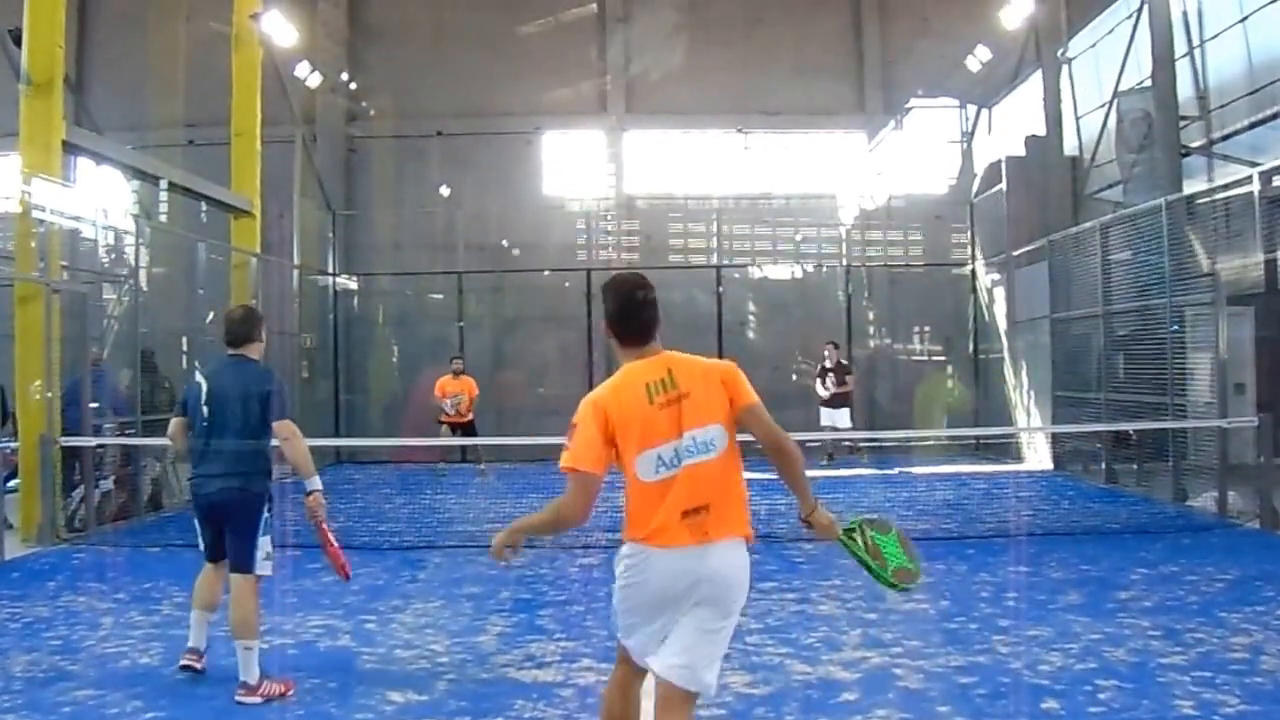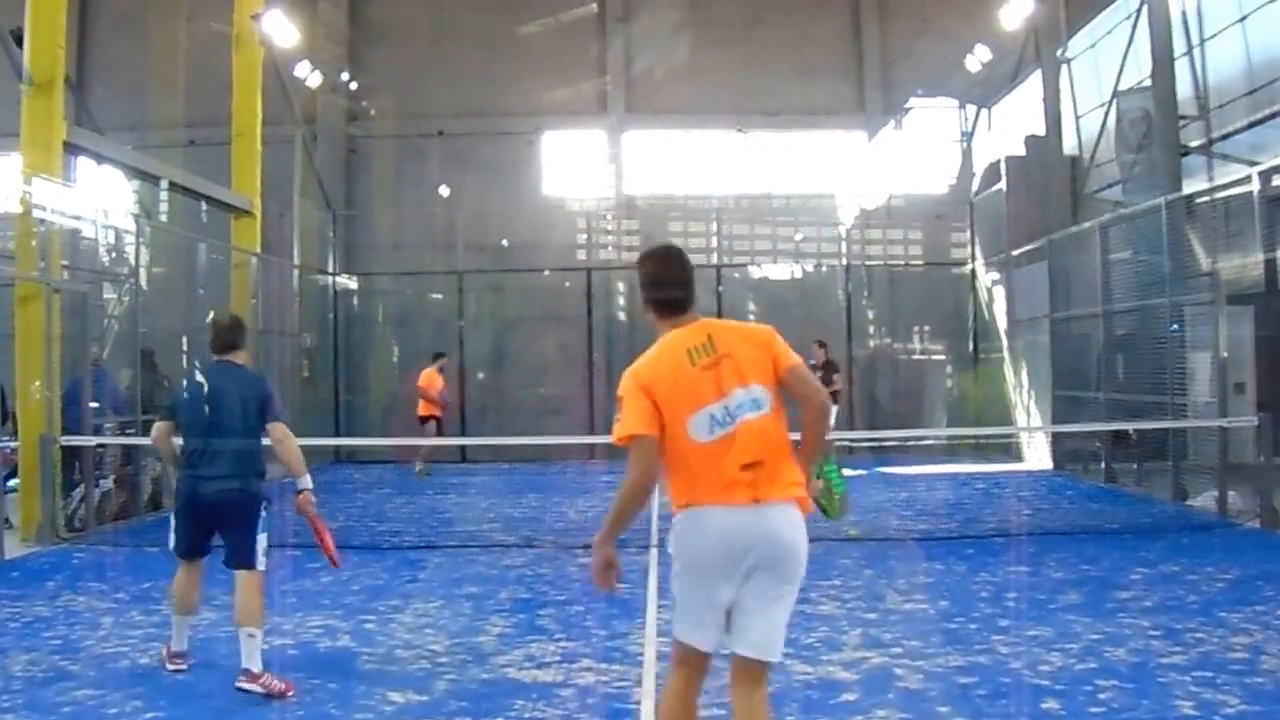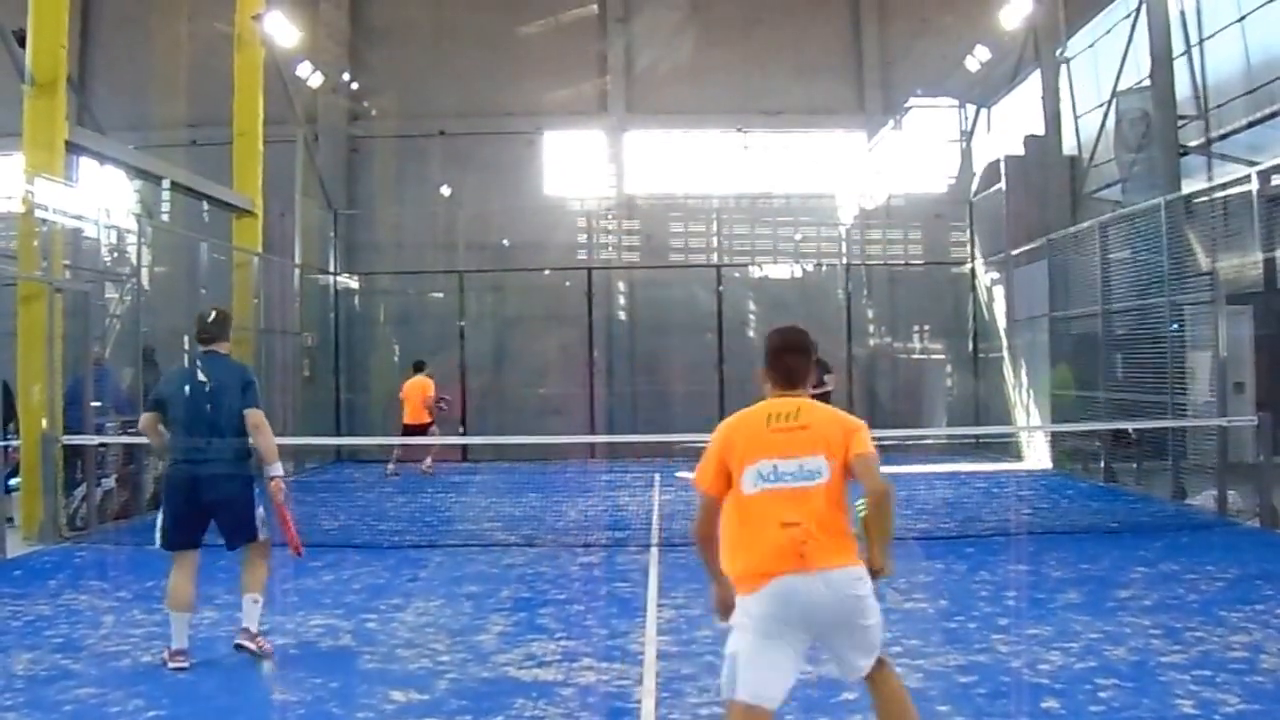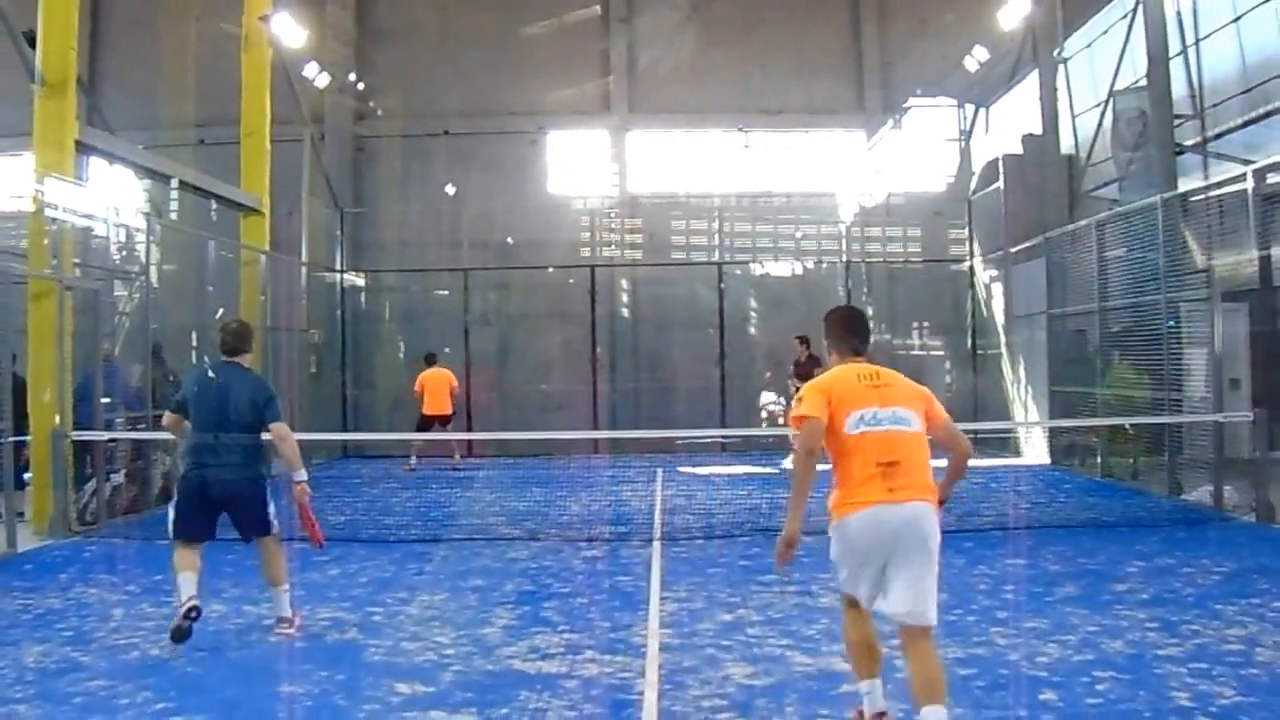
dt=0.3s
person 1, frame 1
left shoulder: (600, 404)
right shoulder: (720, 373)
left elbow: (576, 509)
right elbow: (779, 445)
left wrist: (516, 531)
right wrist: (810, 509)
left hip: (653, 558)
right hip: (723, 556)
left knee: (629, 663)
person 1, frame 2
left shoulder: (642, 375)
right shoulder: (758, 336)
left elbow: (643, 477)
right elbow: (817, 402)
left wrist: (604, 542)
right wrist: (803, 468)
left hip: (706, 525)
right hip: (781, 521)
left knee: (688, 663)
right knee: (750, 680)
person 1, frame 3
left shoulder: (729, 432)
right shoulder: (843, 425)
left elbow: (703, 527)
right elbow: (878, 489)
left wrist: (721, 585)
right wrist: (877, 554)
left hip: (768, 591)
right hip: (839, 578)
right knee: (876, 670)
person 1, frame 4
left shoulder: (821, 386)
right shoulder: (913, 388)
left elbow: (809, 445)
right elbow: (961, 449)
left wrist: (794, 520)
right wrist: (942, 492)
left hip: (860, 517)
right hip: (917, 514)
left knee: (855, 604)
right knee: (918, 639)
person 2, frame 1
left shoulder: (201, 379)
right shoulder: (264, 379)
left elbow: (175, 432)
right elbow: (287, 436)
right wrist: (313, 486)
left hip: (204, 488)
right hip: (246, 490)
left knee: (216, 563)
right knee: (245, 580)
left ankle: (195, 647)
right ankle: (250, 681)
person 2, frame 2
left shoulder: (189, 384)
right shoulder: (255, 384)
left elbow: (158, 435)
right elbow: (280, 437)
left wrist: (181, 465)
right wrist: (304, 484)
left hip: (193, 489)
right hip: (242, 491)
left knee: (189, 565)
right knee: (248, 577)
left ankle: (177, 651)
right ankle: (252, 670)
person 2, frame 3
left shoulder: (173, 378)
right shoulder: (240, 374)
left elbow: (147, 424)
right elbow: (257, 424)
right wrist: (275, 472)
left hip: (184, 479)
right hip: (232, 477)
left knee: (184, 561)
right knee: (256, 549)
left ankle: (178, 649)
right ankle: (249, 629)
person 2, frame 4
left shoulder: (196, 379)
right shoulder: (258, 386)
left elbow: (170, 422)
right elbow: (282, 435)
right wrist: (299, 478)
left hip: (198, 478)
right hip: (245, 479)
left knee: (186, 545)
right knee: (268, 541)
left ankle: (188, 600)
right ankle: (284, 616)
